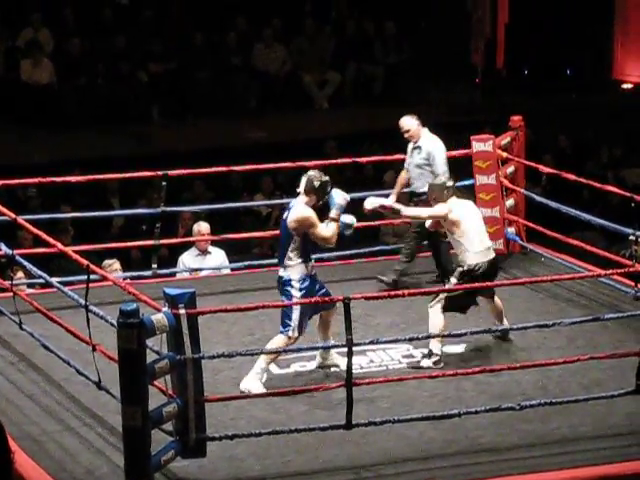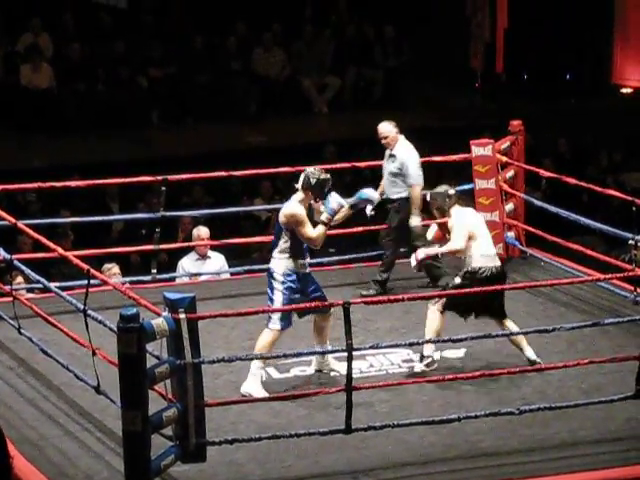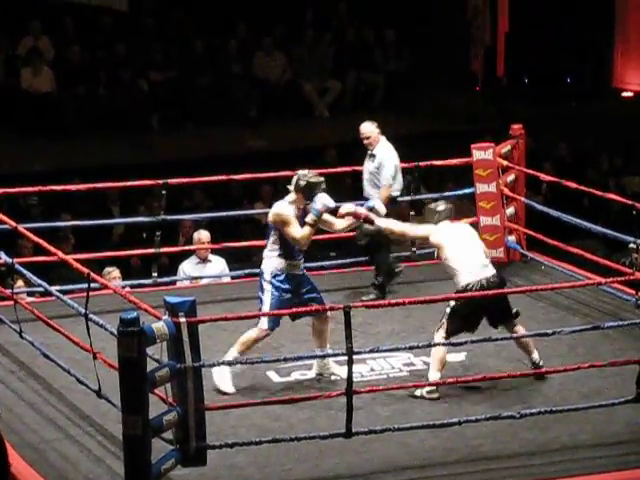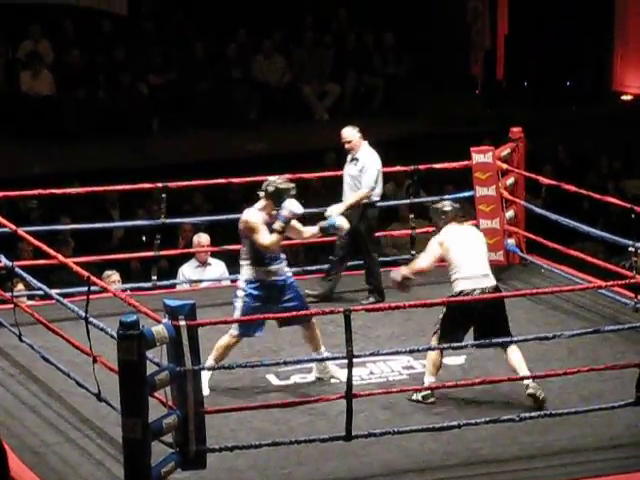
dt=0.2s
person 1, frame 1
left shoulder: (297, 206)
right shoulder: (304, 213)
left elbow: (314, 235)
right elbow: (328, 240)
left wrist: (338, 224)
right wrist: (336, 211)
left hip: (303, 274)
right hip: (295, 278)
left knee: (329, 307)
right knee: (290, 334)
left ankle: (326, 355)
right ankle: (254, 377)
person 1, frame 2
left shoulder: (306, 204)
right shoulder: (293, 209)
left elbow: (327, 219)
right elbow: (315, 241)
left wrist: (354, 202)
right wrist: (328, 214)
left hip: (300, 270)
right hip: (285, 273)
left knee: (324, 312)
right knee: (276, 326)
left ankle: (322, 359)
right ankle: (253, 380)
person 1, frame 3
left shoulder: (305, 207)
right shoulder: (281, 210)
left elbow: (335, 226)
right elbow: (301, 241)
right wrist: (314, 215)
left hip: (296, 272)
right hip: (276, 275)
left knee: (321, 315)
right knee: (265, 328)
left ankle: (324, 363)
right ankle: (224, 366)
person 1, frame 4
left shoulder: (279, 212)
right shoulder: (251, 217)
left elbow: (302, 233)
right elbow: (269, 247)
left wrist: (325, 226)
right wrist: (282, 221)
left hip: (280, 278)
right hip: (255, 282)
left knee: (308, 321)
right knee: (238, 333)
left ankle: (323, 366)
right ankle: (205, 372)
person 2, frame 1
left shoulder: (447, 209)
right shoulder: (467, 205)
left elbow: (421, 213)
left wrist: (388, 204)
right wrist: (441, 224)
left hip: (473, 267)
right hip: (491, 261)
left knee: (437, 306)
right knee: (488, 294)
left ankle: (434, 355)
right ankle: (503, 328)
person 2, frame 2
left shoulder: (457, 219)
right shoulder: (469, 213)
left elbow: (458, 246)
left wrist: (429, 251)
right wrist: (445, 238)
left hip: (478, 273)
right hip: (495, 270)
left knee: (436, 307)
right knee: (500, 318)
left ankle: (427, 357)
right ankle: (531, 356)
person 2, frame 3
left shoulder: (435, 231)
right shoulder: (467, 228)
left elbow: (400, 228)
left wrist: (366, 215)
left hip: (470, 287)
right hip: (493, 280)
left knee: (442, 335)
right knee: (512, 325)
left ankle: (432, 385)
right ankle: (537, 363)
person 2, frame 4
left shoulder: (442, 238)
right shoulder: (475, 232)
left elbow: (423, 264)
left wrist: (403, 273)
left hip: (464, 295)
right hip: (490, 290)
left knee: (438, 341)
right knee: (507, 342)
left ankle: (426, 390)
right ankle: (530, 385)
person 3, frame 1
left shoulder: (433, 145)
right shoulder: (412, 146)
left elbow: (443, 177)
right elbow: (406, 172)
right wrist: (394, 195)
right hip: (418, 197)
left knee: (412, 237)
right knee: (434, 237)
left ankle: (396, 276)
right ankle: (446, 274)
person 3, frame 2
left shoulder: (407, 153)
right shoulder: (390, 151)
left elbow: (416, 187)
left wrist: (415, 214)
left hip: (403, 204)
right hip: (396, 203)
left knee: (390, 244)
right knee: (414, 242)
left ankle: (379, 284)
right ankle: (436, 273)
person 3, frame 3
left shoulder: (386, 154)
right shoulder: (373, 152)
left elbow: (386, 187)
left wrist: (376, 211)
left hip: (382, 205)
right hip: (373, 204)
left knee: (379, 246)
right knee: (364, 240)
left ankle: (379, 288)
right ankle: (390, 268)
person 3, frame 4
left shoulder: (369, 158)
right shoulder: (351, 157)
left elbow: (366, 190)
left wrist: (342, 206)
left hip: (364, 211)
right hip: (351, 210)
left knee: (367, 253)
right knee: (339, 251)
left ankle: (376, 293)
right ankle: (326, 290)
